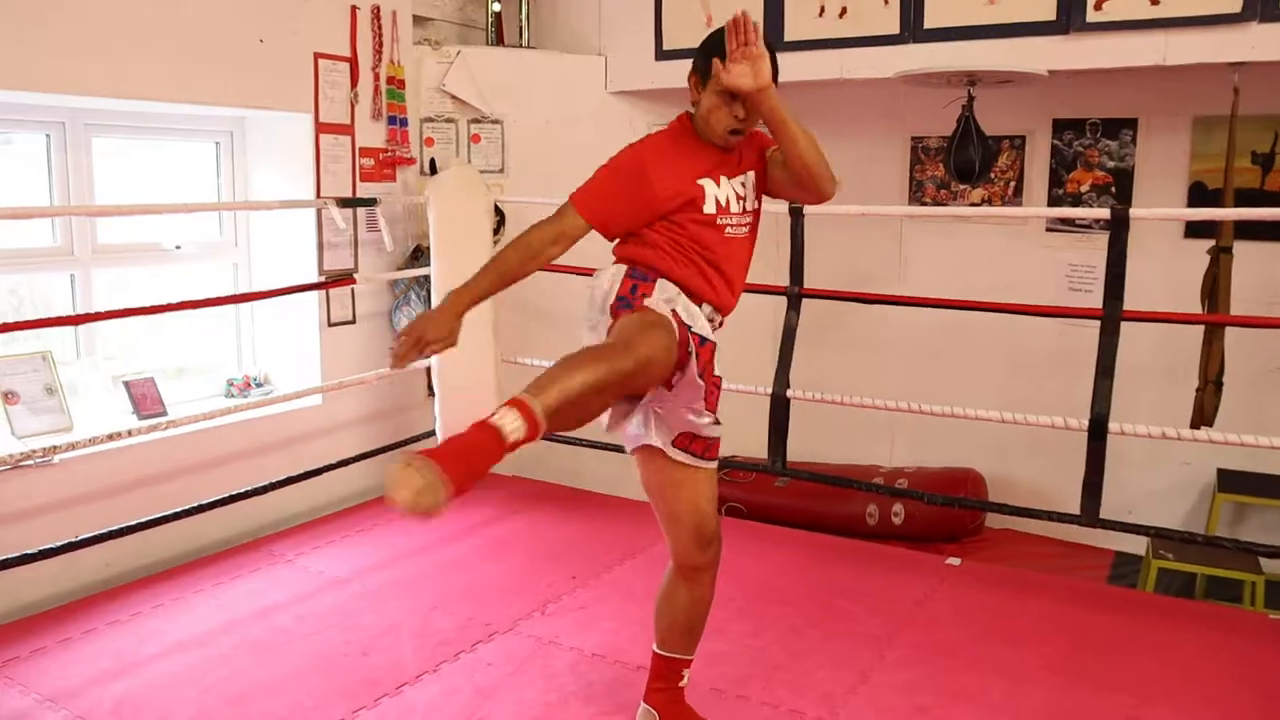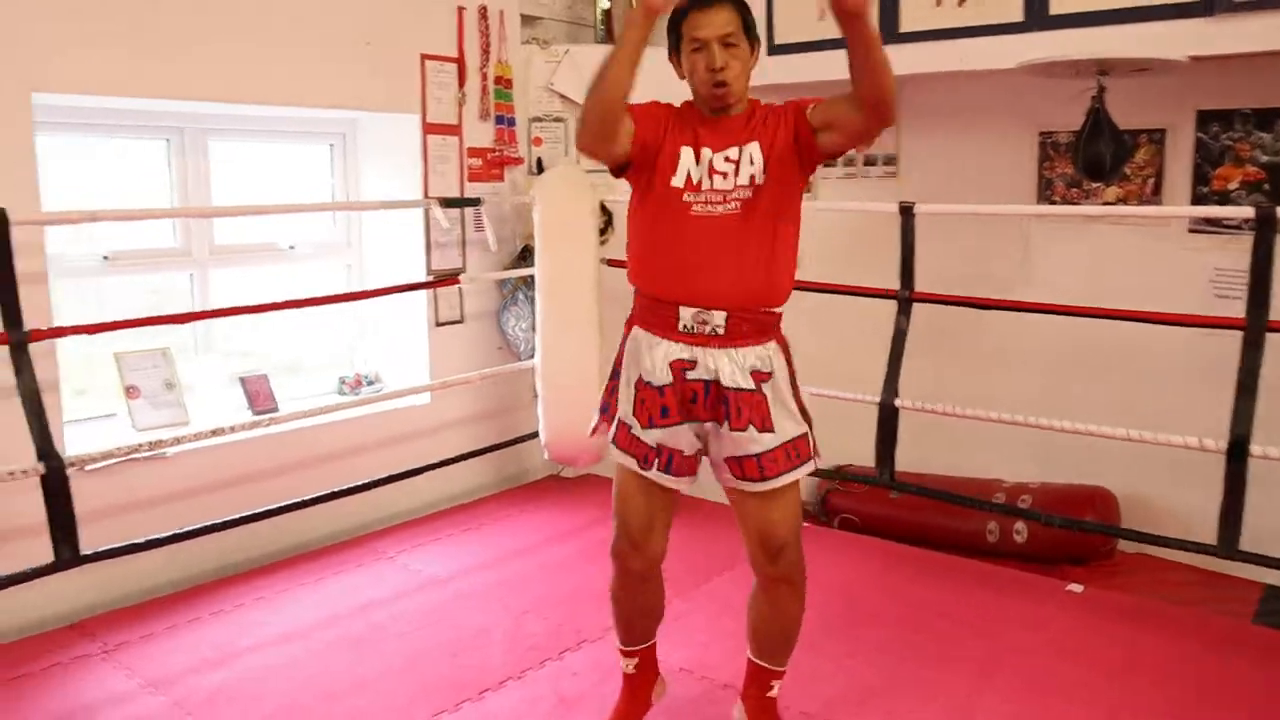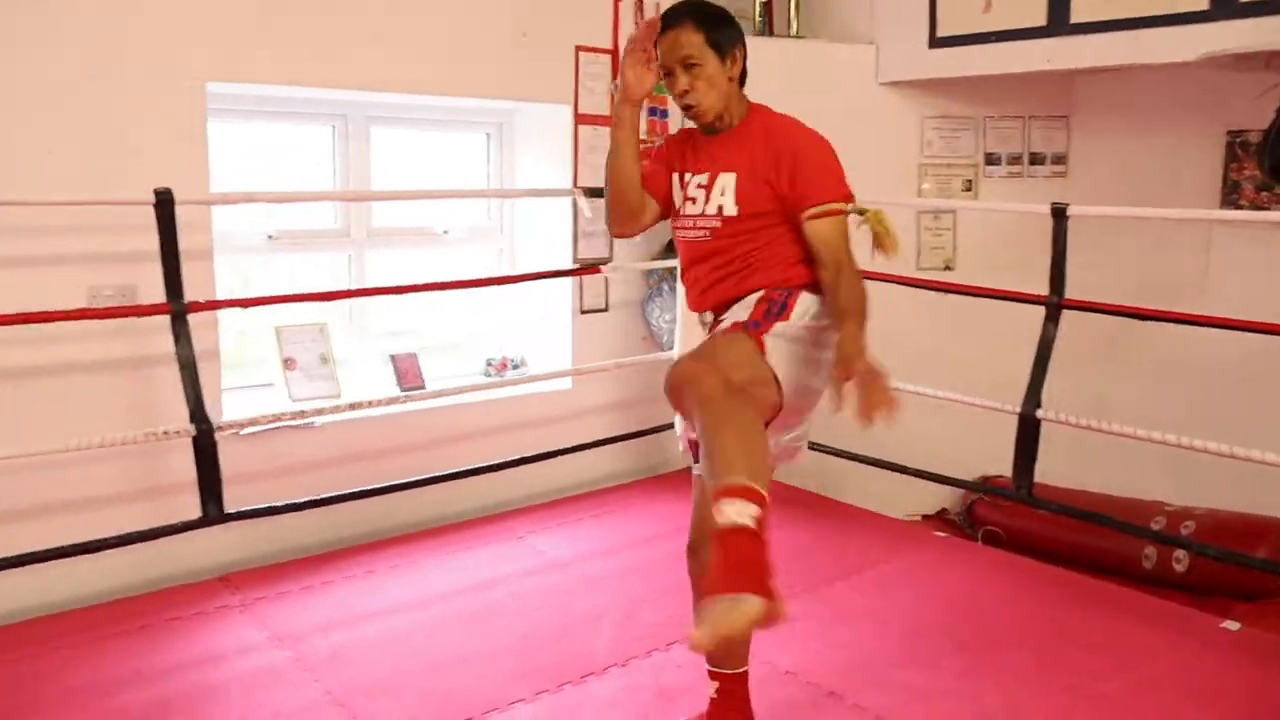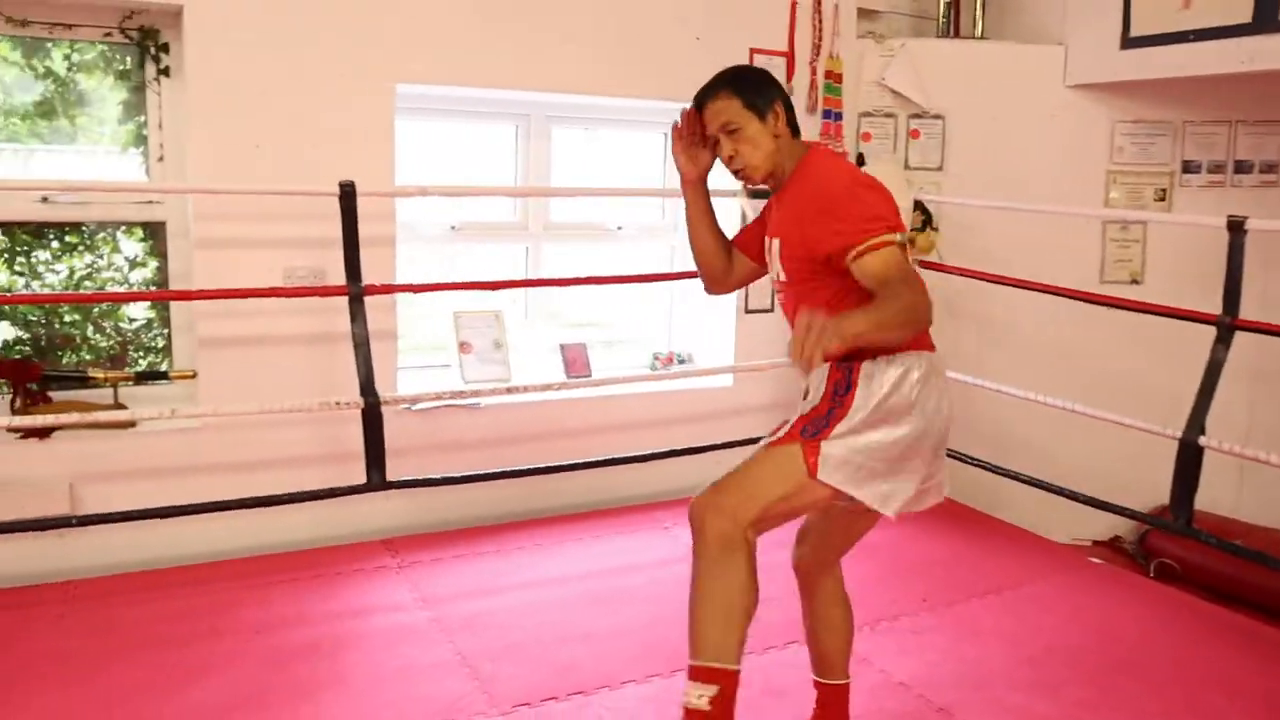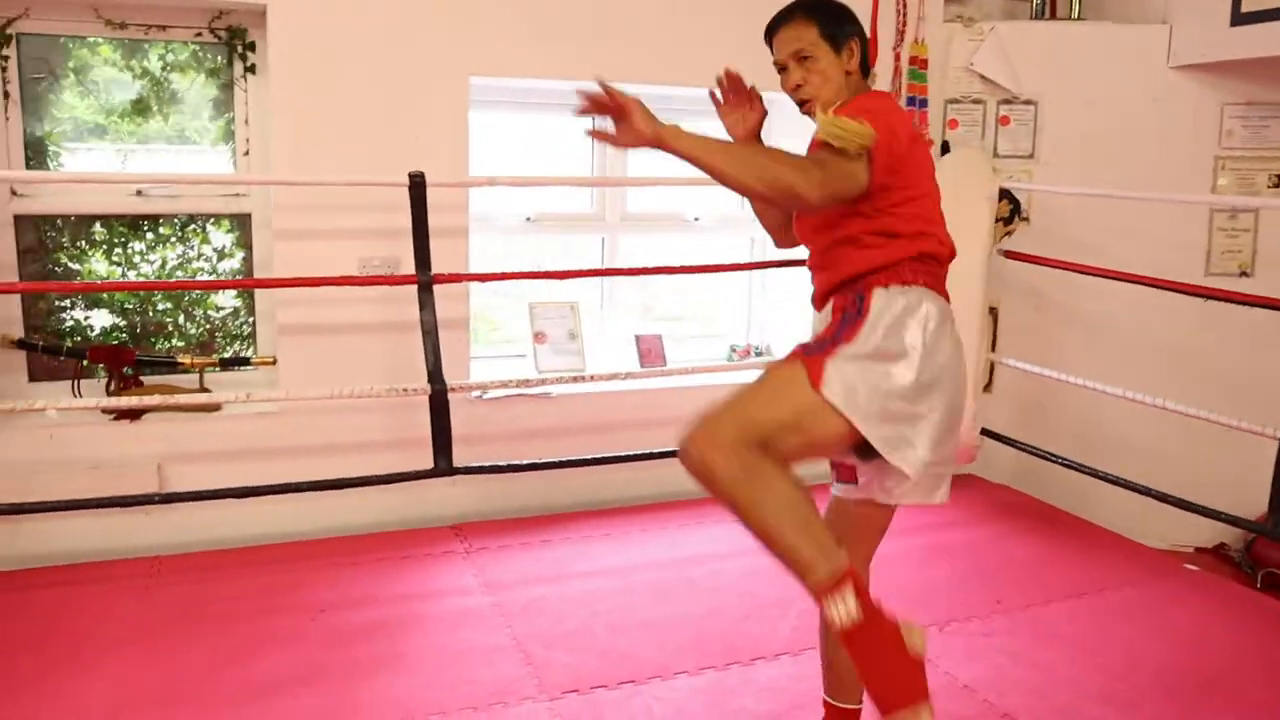
dt=0.5s
person 1, frame 1
left shoulder: (758, 155)
right shoulder: (655, 158)
left elbow: (820, 188)
right elbow: (554, 231)
left wrist: (766, 96)
right wrist: (455, 303)
left hip: (692, 354)
left knee: (699, 547)
right knee: (650, 347)
right ankle: (461, 455)
person 1, frame 2
left shoulder: (788, 127)
right shoulder: (649, 129)
left elbow: (877, 112)
right elbow: (594, 137)
left hip: (750, 364)
right hip: (660, 359)
left knee: (780, 559)
right knee: (633, 552)
person 1, frame 3
left shoulder: (792, 145)
right shoulder: (677, 154)
left elbow: (839, 265)
right elbow: (623, 219)
left wrist: (854, 352)
right wrist: (629, 105)
left hip: (790, 327)
right hip: (735, 350)
left knee: (695, 377)
right knee: (708, 551)
left ankle: (745, 579)
person 1, frame 4
left shoulder: (835, 190)
right shoulder: (785, 202)
left elbow: (911, 306)
right elbow: (719, 277)
left wrist: (841, 328)
right wrist: (694, 182)
left hip: (882, 388)
right hip: (865, 395)
left knee: (717, 516)
right knee: (814, 559)
person 1, frame 5
left shoulder: (872, 120)
right shoulder: (858, 142)
left elbow: (800, 189)
right elbow: (783, 220)
left wrist: (666, 136)
right wrist: (745, 139)
left hip: (889, 332)
right hip: (889, 363)
left knee: (717, 450)
right knee: (837, 564)
left ankle: (869, 634)
